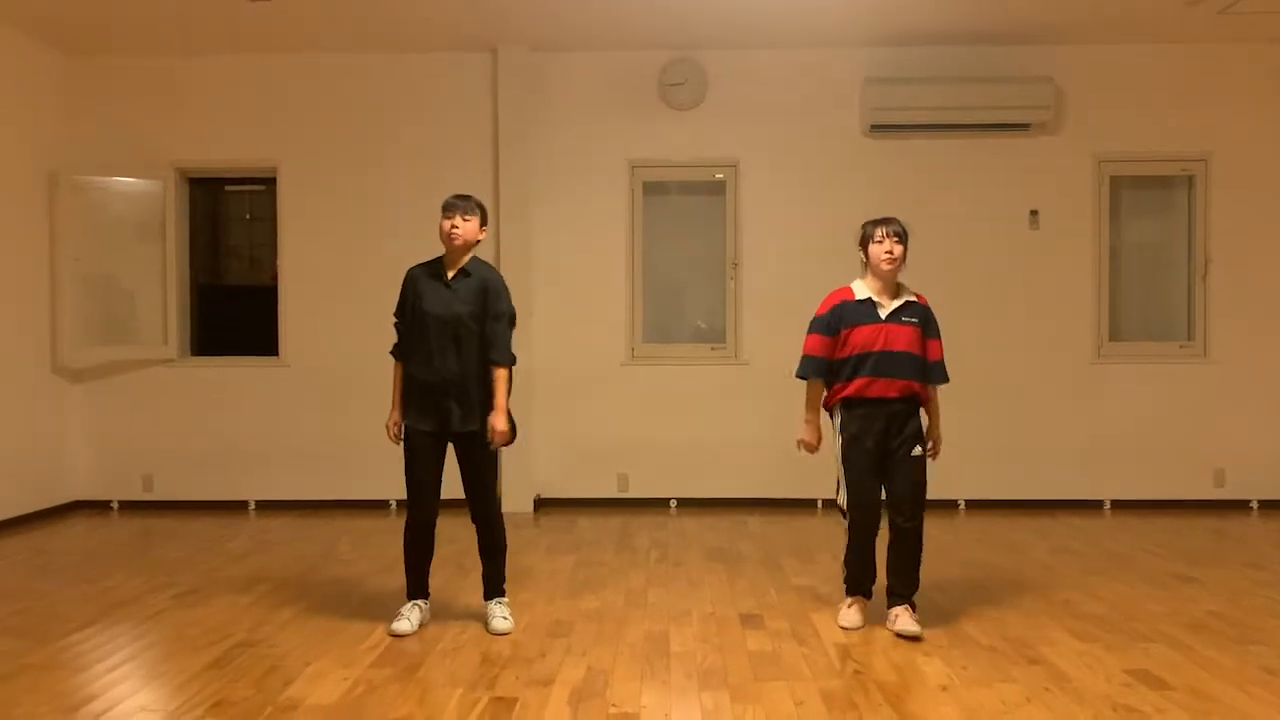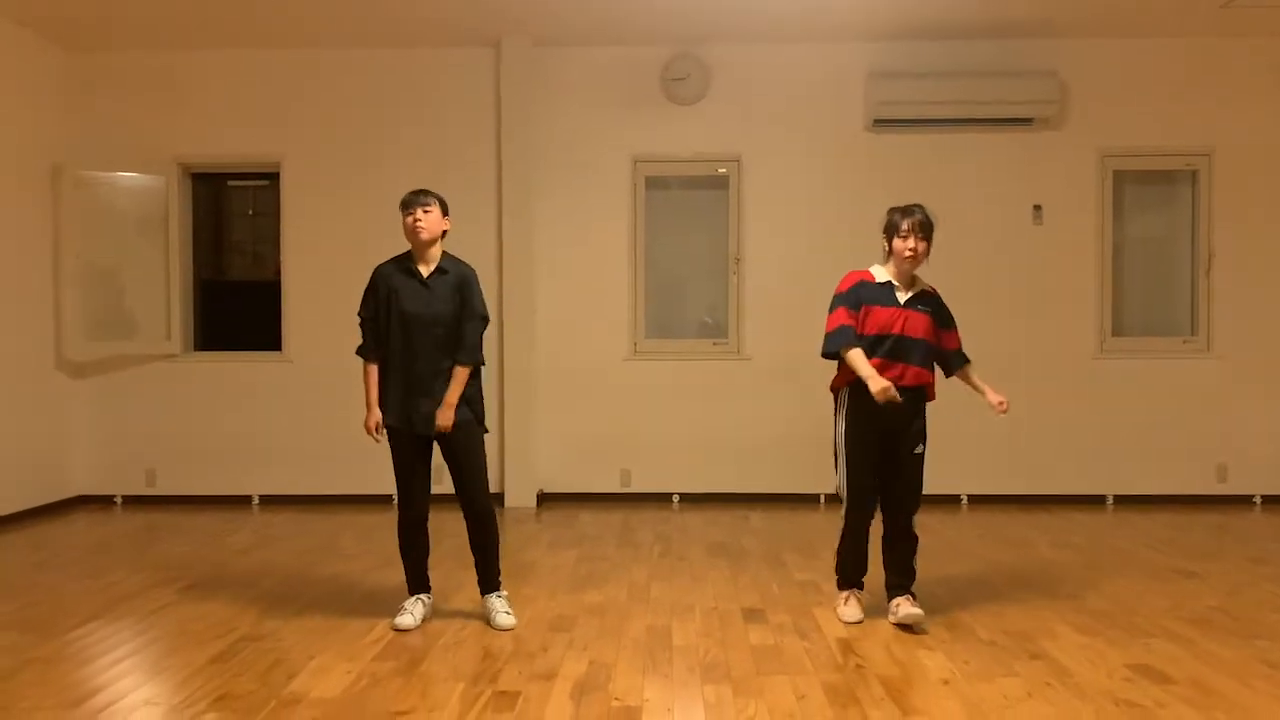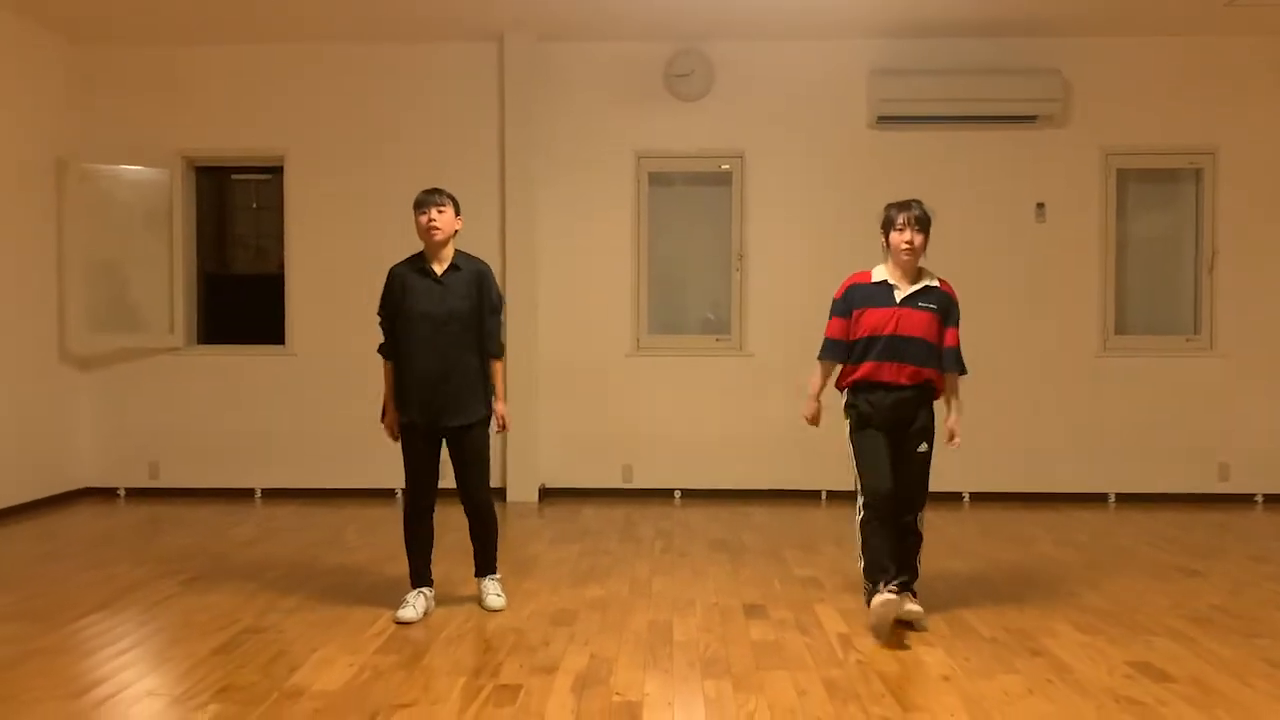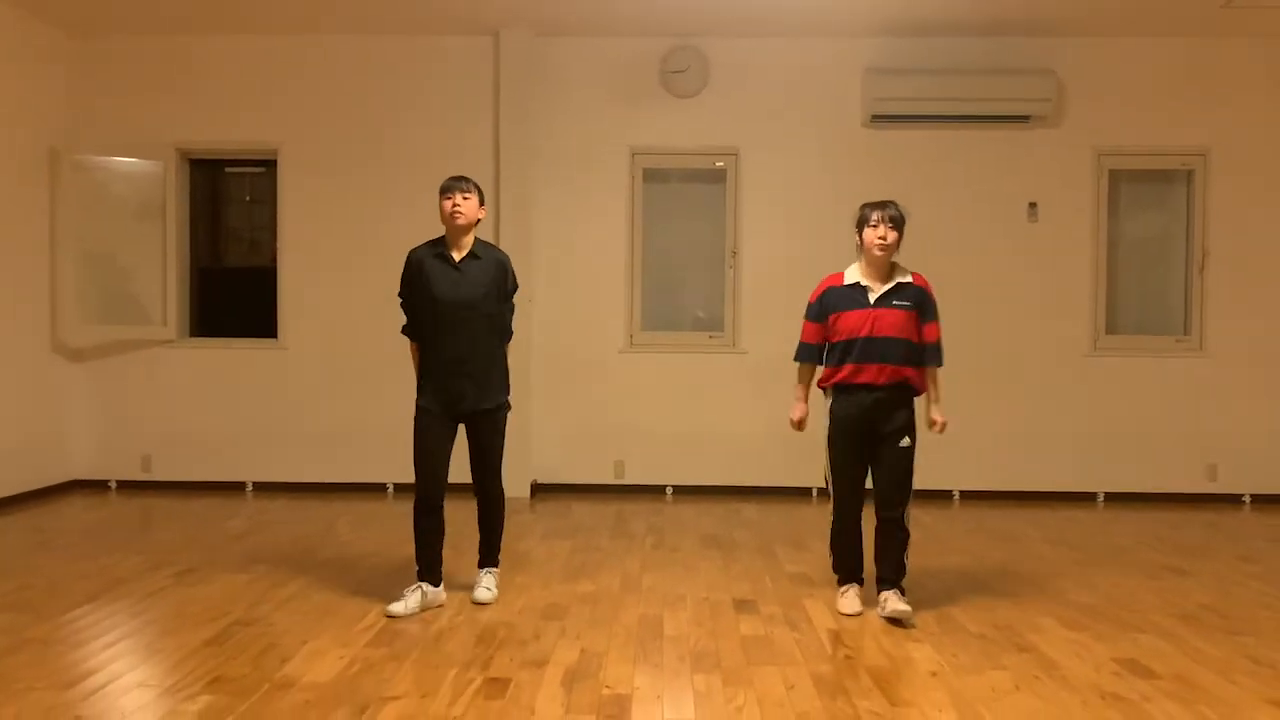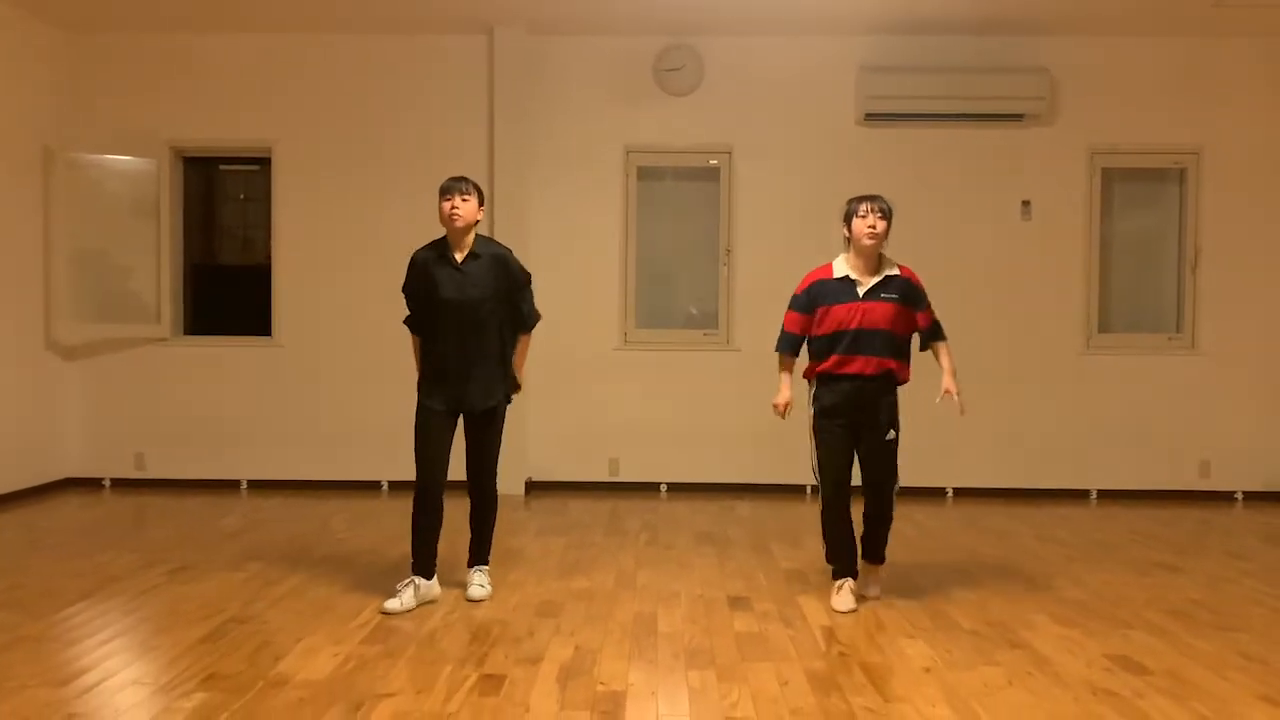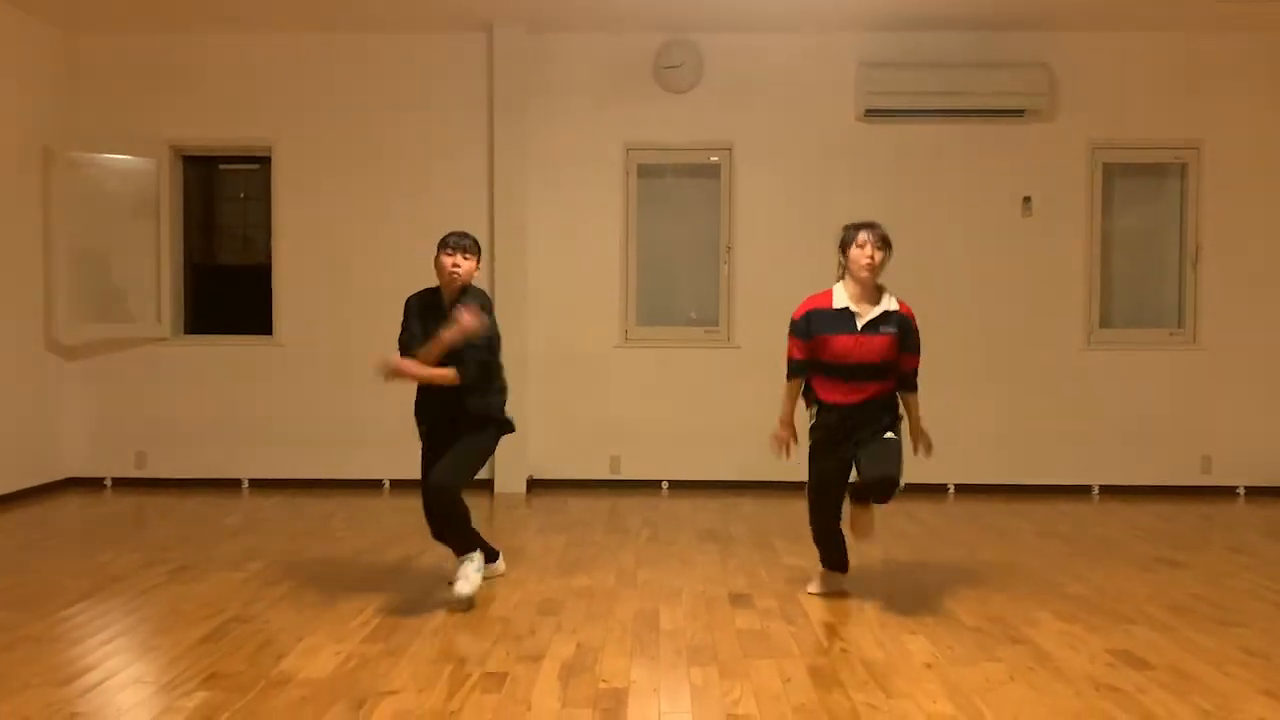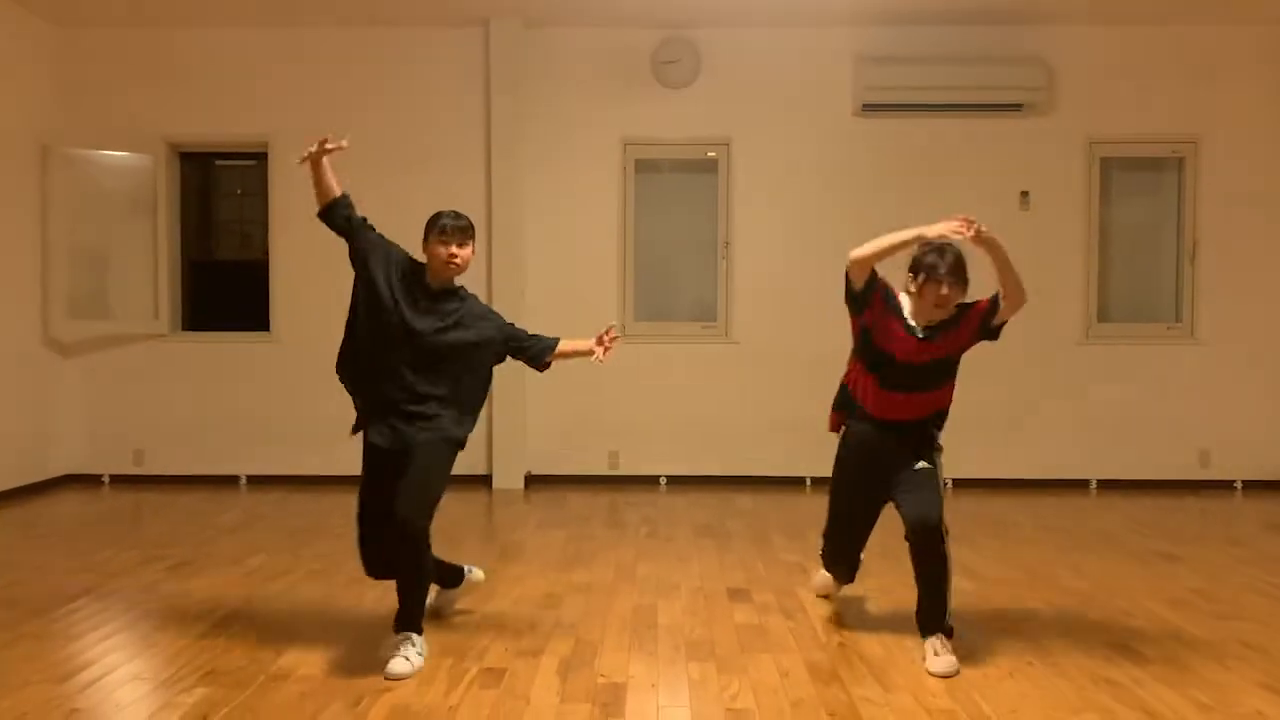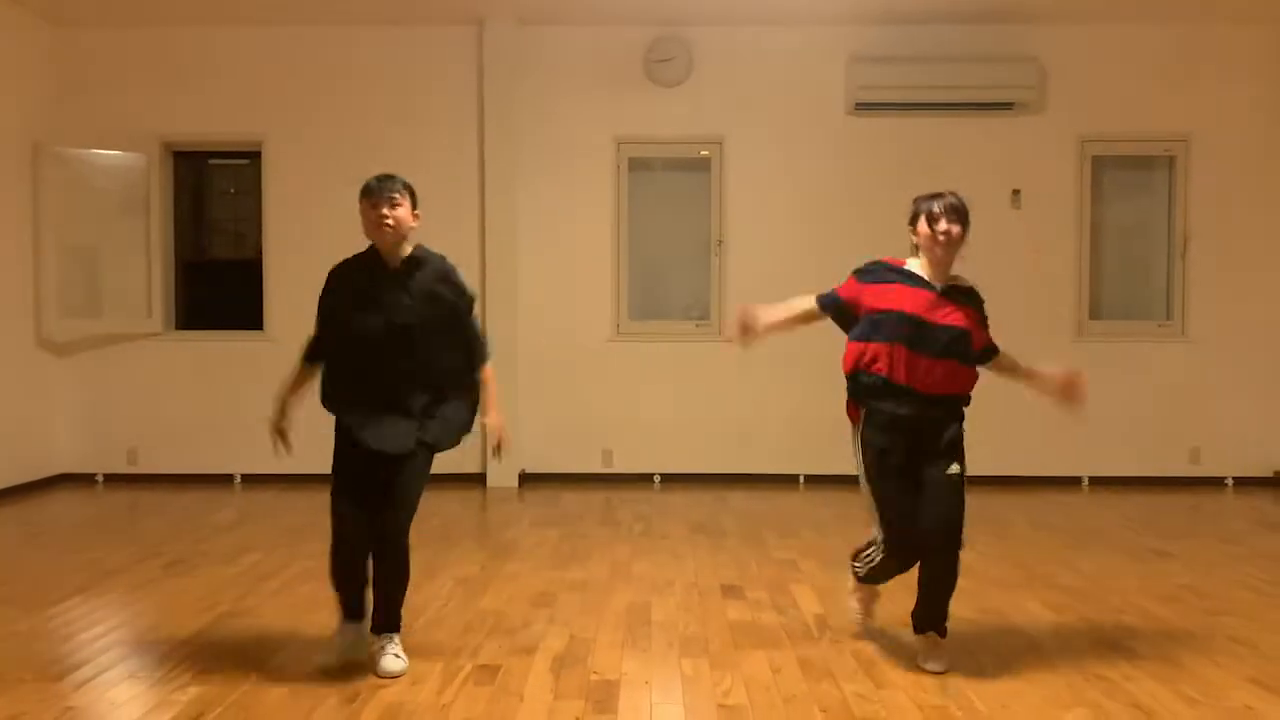
dt=0.4s
person 1, frame 1
left shoulder: (488, 281)
right shoulder: (416, 279)
left elbow: (500, 350)
right elbow: (404, 349)
left wrist: (500, 409)
right wrist: (396, 406)
left hip: (473, 411)
right hip: (423, 412)
left knee: (486, 509)
right knee: (420, 510)
left ankle: (496, 598)
right ankle: (417, 600)
person 1, frame 2
left shoulder: (462, 276)
right shoulder: (385, 277)
left elbow: (469, 348)
right elbow: (371, 347)
left wrist: (449, 403)
right wrist: (372, 405)
left hip: (457, 406)
right hip: (403, 409)
left knee: (477, 501)
right knee: (412, 506)
left ankle: (493, 593)
right ankle: (418, 594)
person 1, frame 3
left shoulder: (478, 274)
right shoulder: (400, 277)
left elbow: (492, 343)
right elbow: (390, 348)
left wrist: (499, 397)
right wrist: (389, 405)
left hip: (468, 405)
right hip: (416, 405)
left knee: (477, 496)
right knee: (418, 499)
left ankle: (489, 576)
right ankle: (421, 587)
person 1, frame 4
left shoulder: (497, 262)
right shoulder: (420, 260)
left elbow: (504, 327)
right elbow: (413, 328)
right wrist: (422, 378)
left hip: (487, 391)
right hip: (435, 393)
left knee: (487, 484)
right knee: (428, 487)
left ankle: (488, 569)
right ankle: (428, 582)
person 1, frame 5
left shoulder: (499, 260)
right shoulder: (422, 262)
left elbow: (526, 318)
right elbow: (416, 324)
left wrist: (517, 367)
right wrist: (421, 372)
left hip: (486, 387)
right hip: (436, 388)
left knee: (481, 481)
right knee: (427, 482)
left ankle: (479, 567)
right ankle: (421, 579)
person 1, frame 6
left shoulder: (477, 304)
right shoulder: (418, 305)
left elbow: (463, 365)
right elbow: (400, 365)
left wrist: (429, 363)
right wrist: (448, 340)
left hip: (480, 422)
right hip: (437, 424)
left knee: (441, 487)
right knee: (438, 513)
left ankle: (471, 553)
right ankle: (486, 557)
person 1, frame 7
left shoulder: (476, 318)
right shoulder: (386, 266)
left elbow: (531, 347)
right elbow: (341, 215)
left wrist: (590, 344)
right wrist: (320, 164)
left hip: (435, 433)
right hip: (382, 432)
left knee: (409, 520)
right knee: (378, 554)
left ankle: (409, 635)
right ankle: (455, 578)
person 1, frame 8
left shoulder: (438, 275)
right shoulder: (346, 279)
left elbow: (472, 347)
right elbow: (322, 345)
left wrist: (491, 408)
right wrist: (286, 401)
left hip: (417, 421)
right hip: (360, 419)
left knee: (390, 532)
right knee: (349, 536)
left ankle: (387, 633)
right ankle: (353, 621)
person 2, frame 1
left shoulder: (918, 309)
right shoulder: (838, 305)
left elbow: (930, 373)
right elbow: (816, 369)
left wrist: (935, 422)
right wrist: (811, 421)
left hip: (905, 419)
right hip: (858, 416)
left knee: (908, 512)
right knee: (862, 510)
left ankle: (901, 603)
right ankle: (857, 595)
person 2, frame 2
left shoulder: (931, 301)
right shoulder: (857, 285)
left elbow: (953, 358)
right elbow: (844, 340)
left wrist: (986, 392)
right wrist: (872, 378)
left hip: (910, 408)
right hip: (862, 402)
left knee: (902, 506)
right knee: (859, 502)
left ankle: (901, 594)
right ankle: (849, 587)
person 2, frame 3
left shoulder: (941, 295)
right shoulder: (857, 287)
left elbow: (951, 361)
right elbow: (834, 348)
left wrist: (954, 412)
right wrist: (814, 396)
left hip: (917, 406)
right hip: (868, 403)
left knee: (910, 504)
right knee: (877, 496)
left ankle: (905, 590)
right ankle: (882, 589)
person 2, frame 4
left shoulder: (917, 290)
right shoulder: (830, 290)
left elbow: (928, 355)
right elbow: (810, 352)
left wrist: (934, 405)
right wrist: (800, 400)
left hip: (895, 407)
right hip: (846, 405)
left knee: (893, 500)
right knee: (846, 500)
left ankle: (891, 590)
right ankle: (848, 582)
person 2, frame 5
left shoulder: (904, 282)
right shoulder: (817, 283)
left elbow: (933, 330)
right elbow: (789, 339)
left wrist: (948, 373)
right wrist: (784, 384)
left hip: (880, 396)
right hip: (832, 397)
left knee: (881, 488)
right knee: (834, 490)
left ankle: (873, 563)
right ankle: (843, 576)
person 2, frame 6
left shoulder: (899, 316)
right shoulder: (814, 311)
left elbow: (907, 378)
right elbow: (796, 371)
left wrist: (916, 425)
right wrist: (785, 420)
left hip: (878, 418)
right hip: (830, 419)
left knee: (884, 478)
right knee: (823, 506)
left ankle: (863, 500)
right ankle: (833, 570)
person 2, frame 7
left shoulder: (961, 324)
right shoulder: (878, 309)
left elbow: (1015, 299)
right elbow: (857, 261)
left wrist: (991, 246)
right wrist: (921, 233)
left hip: (916, 444)
right hip: (863, 440)
left knee: (926, 526)
right knee: (843, 532)
left ankle: (936, 635)
right ankle: (837, 570)
person 2, frame 8
left shoulder: (967, 300)
right shoulder: (880, 275)
left elbow: (987, 356)
right elbow: (827, 304)
left wrist: (1042, 378)
right wrist: (769, 318)
left hip: (943, 425)
right hip: (884, 419)
left knee: (943, 535)
right knee: (900, 541)
left ankle: (930, 632)
right ankle: (866, 573)
